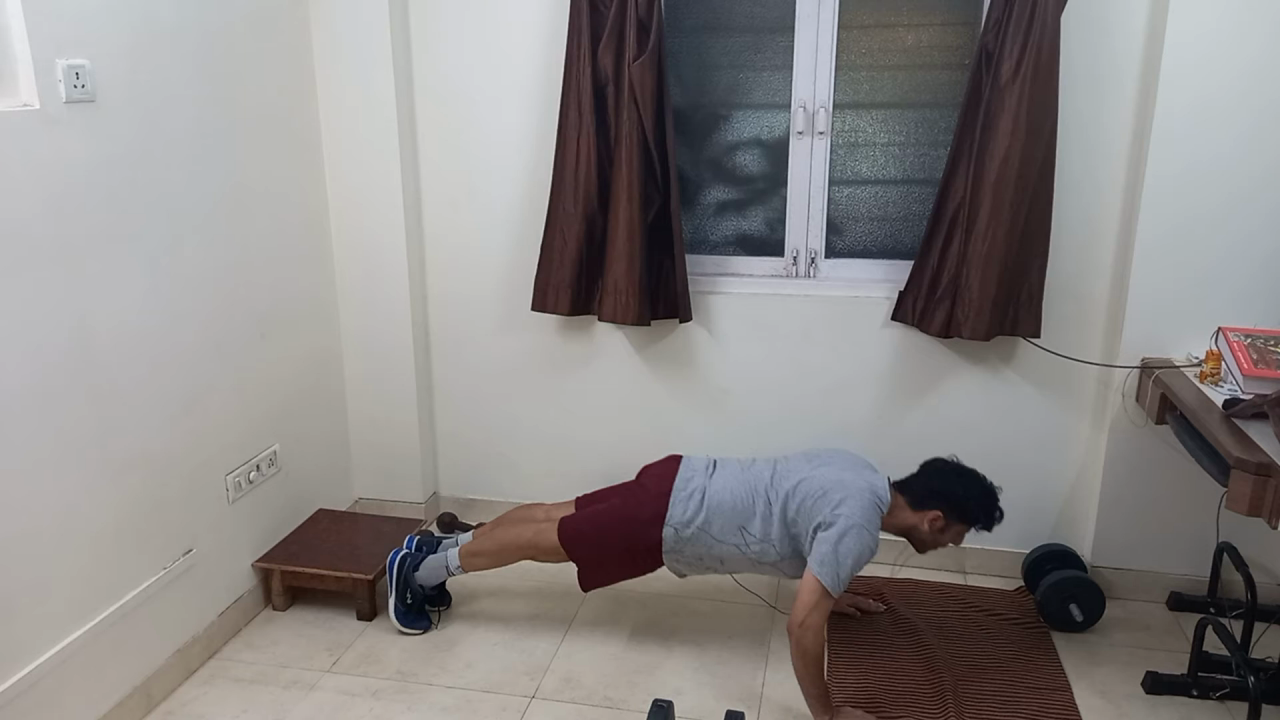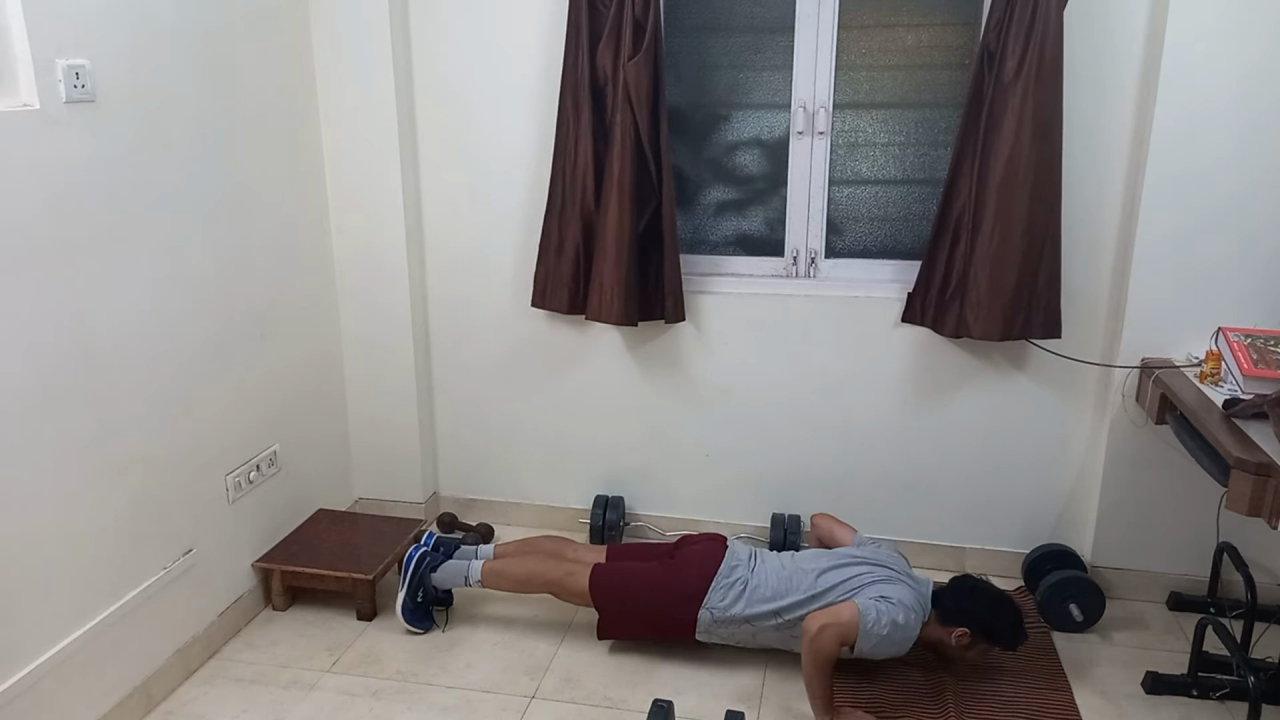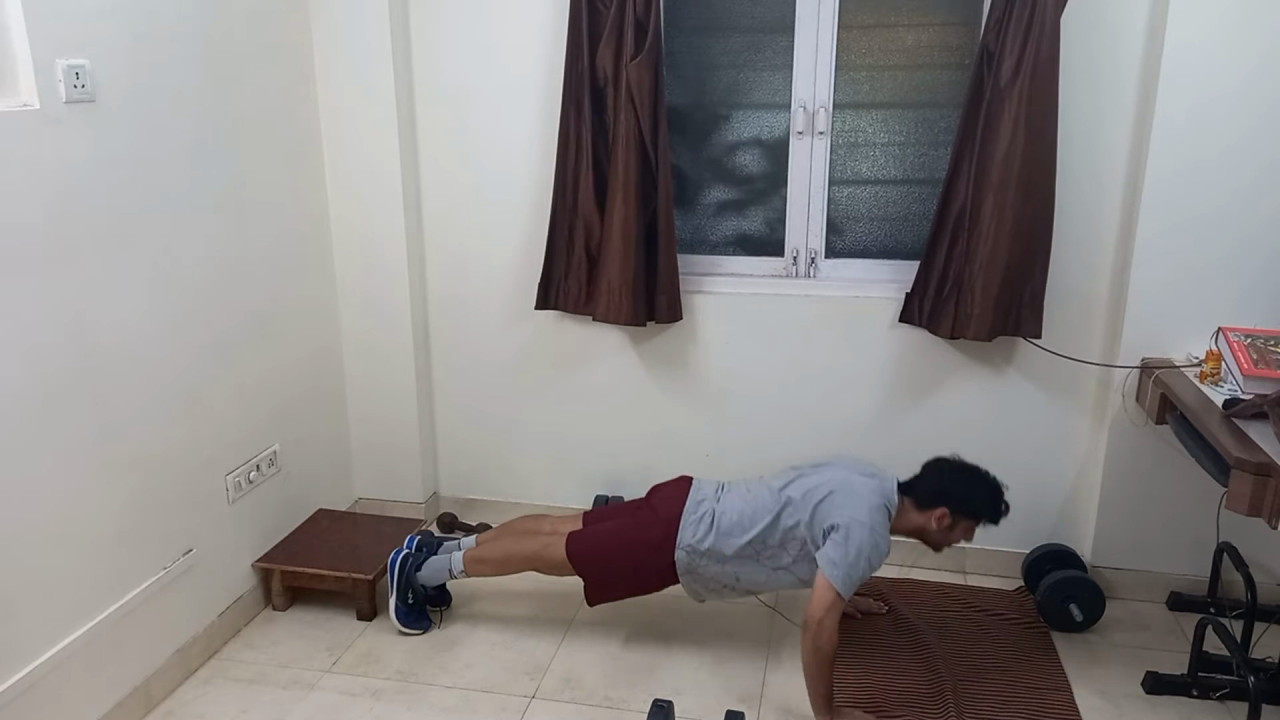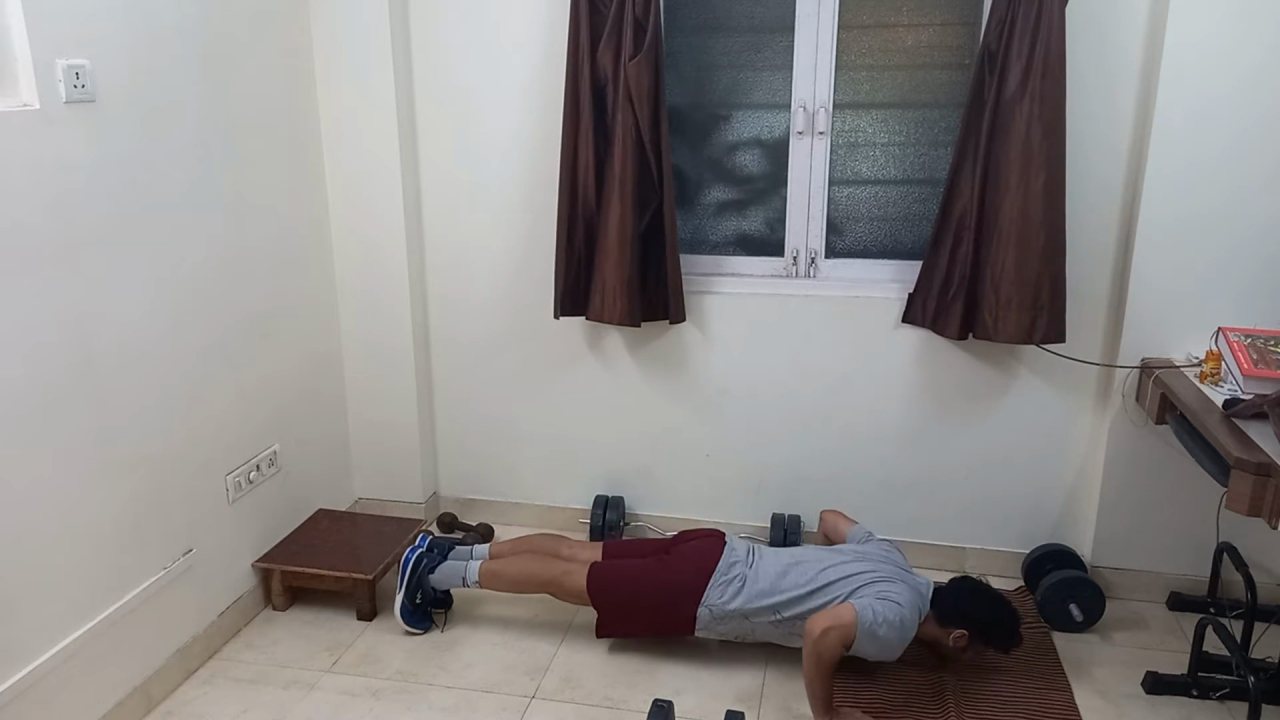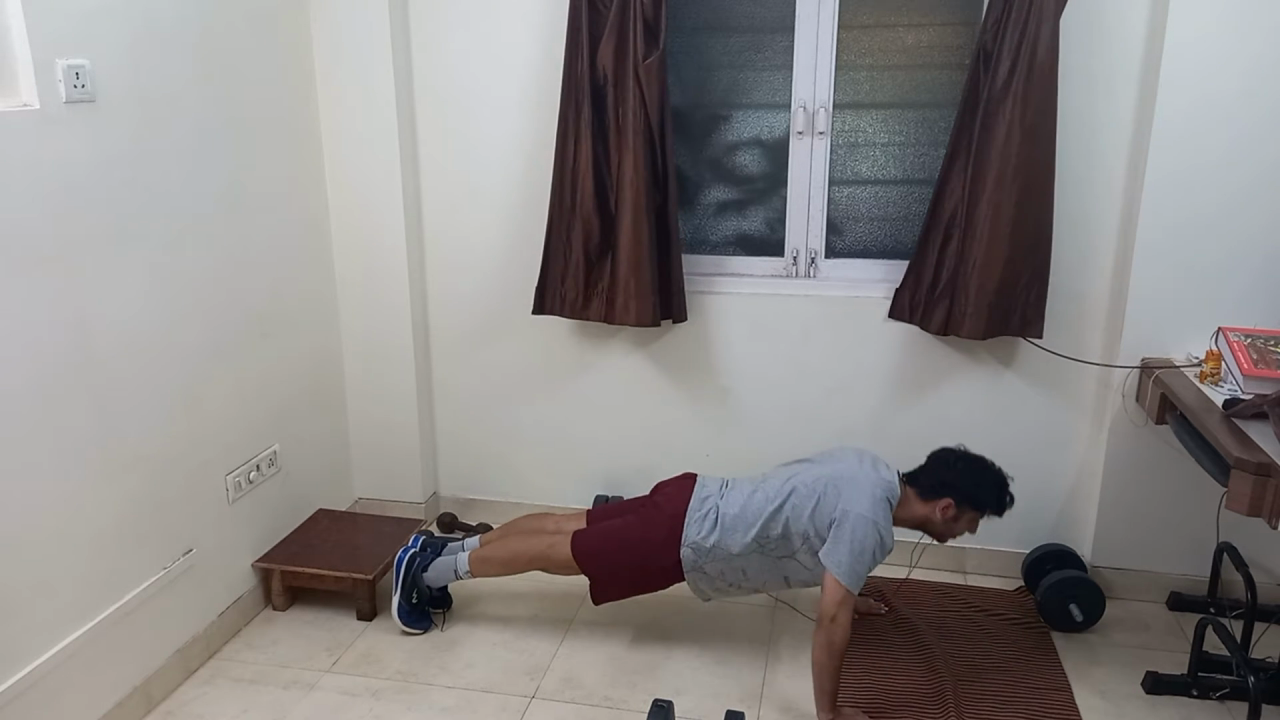
dt=1s
person 1, frame 1
left shoulder: (865, 476)
right shoulder: (859, 526)
right elbow: (803, 622)
left wrist: (835, 588)
left hip: (681, 484)
right hip: (670, 520)
left knee: (554, 518)
right knee: (543, 542)
left ankle: (436, 547)
right ankle: (423, 567)
person 1, frame 2
left shoulder: (893, 564)
right shoulder: (898, 620)
left elbow: (821, 521)
right elbow: (820, 631)
left hip: (717, 560)
right hip: (706, 600)
left knee: (582, 558)
right knee: (569, 582)
left ankle: (454, 554)
right ankle: (437, 570)
person 1, frame 3
left shoulder: (870, 479)
right shoulder: (866, 528)
right elbow: (816, 625)
left wrist: (843, 593)
left hip: (688, 507)
right hip: (681, 543)
left knee: (561, 527)
right knee: (551, 554)
left ankle: (440, 547)
right ankle: (426, 569)
person 1, frame 4
left shoulder: (892, 563)
right shoulder: (895, 622)
left elbow: (830, 516)
right elbow: (822, 633)
left hip: (717, 555)
right hip: (706, 595)
left knee: (578, 554)
right knee: (569, 582)
left ankle: (451, 554)
right ankle: (435, 570)
person 1, frame 5
left shoulder: (871, 468)
right shoulder: (869, 520)
right elbow: (832, 621)
left wrist: (848, 589)
left hip: (693, 503)
right hip: (686, 541)
left knee: (566, 526)
right knee: (556, 553)
left ankle: (440, 552)
right ankle: (431, 570)
